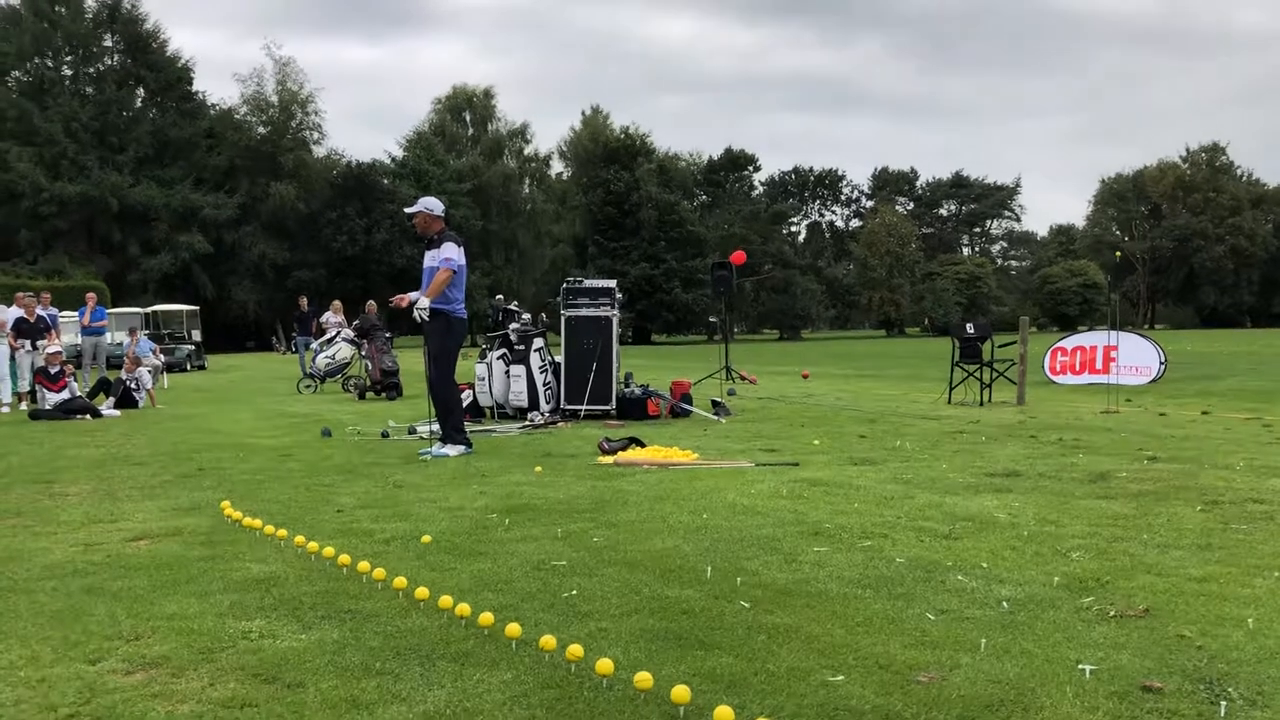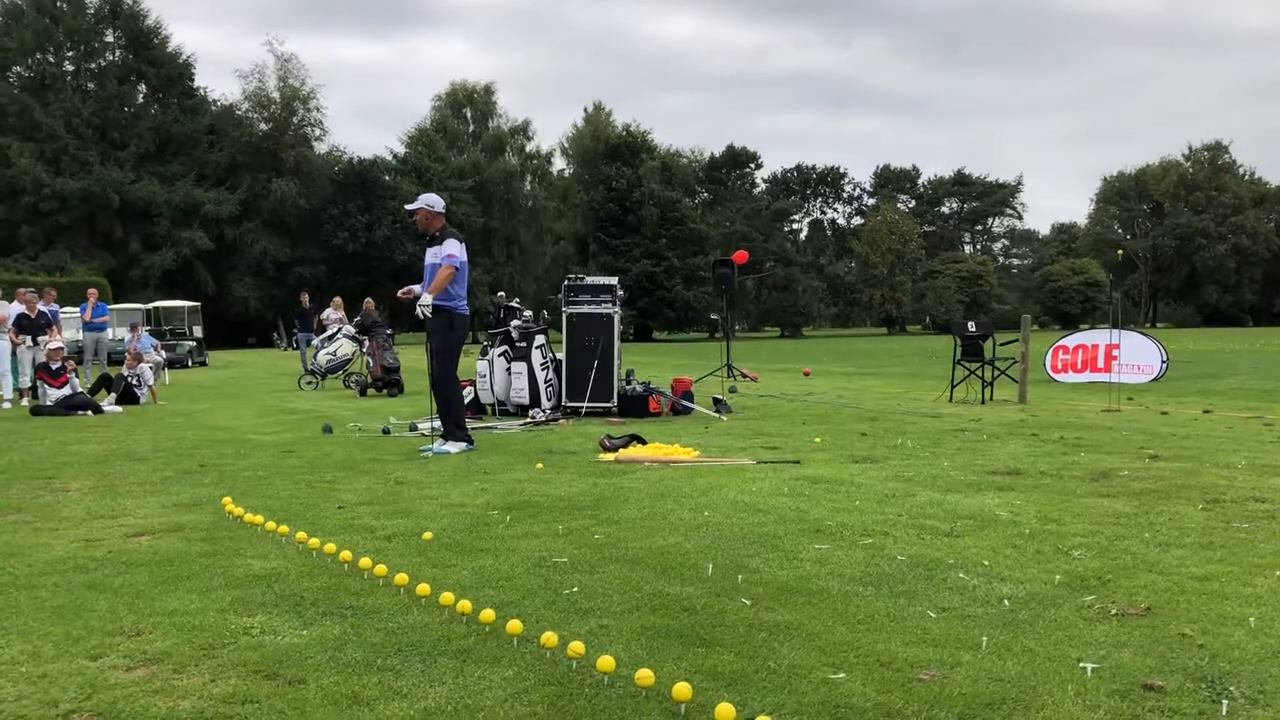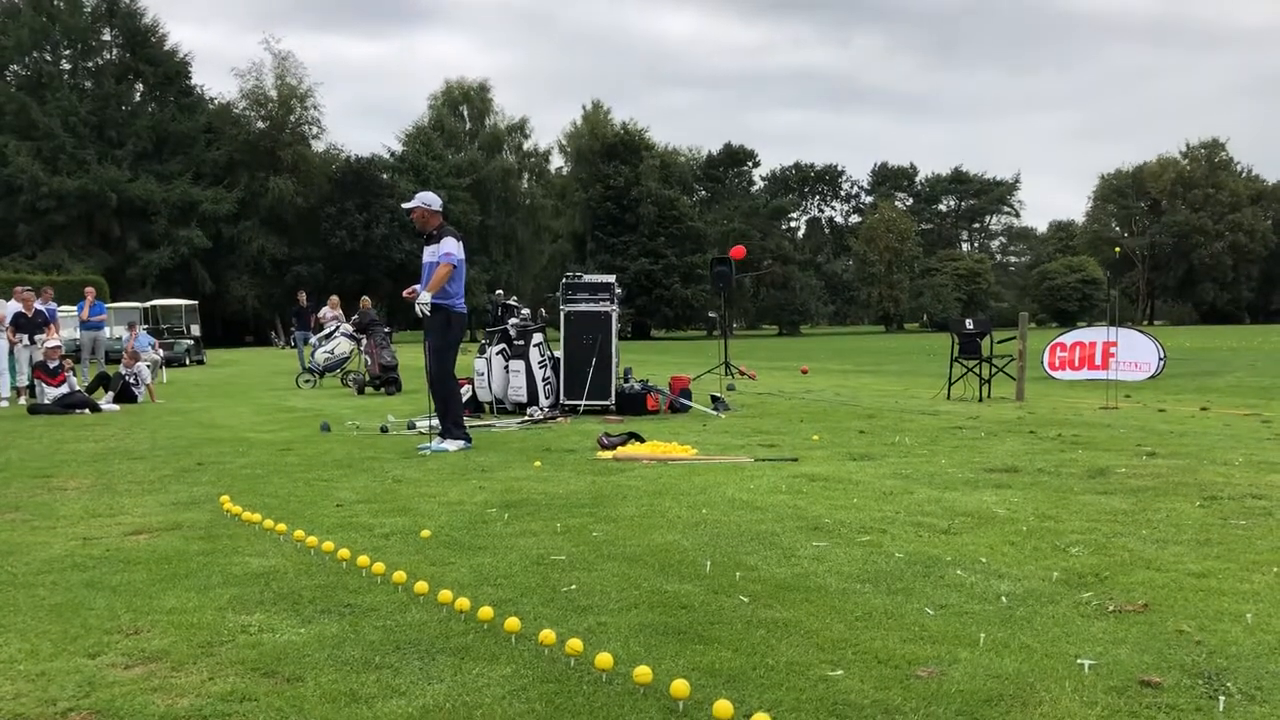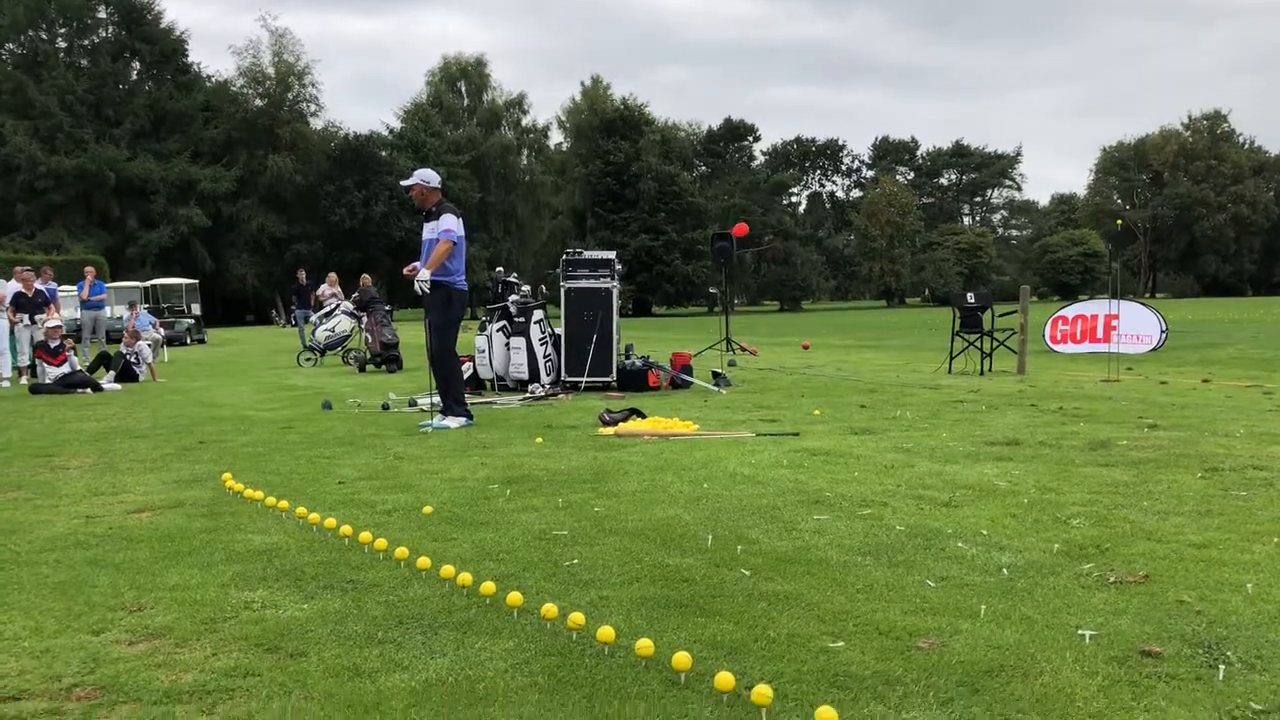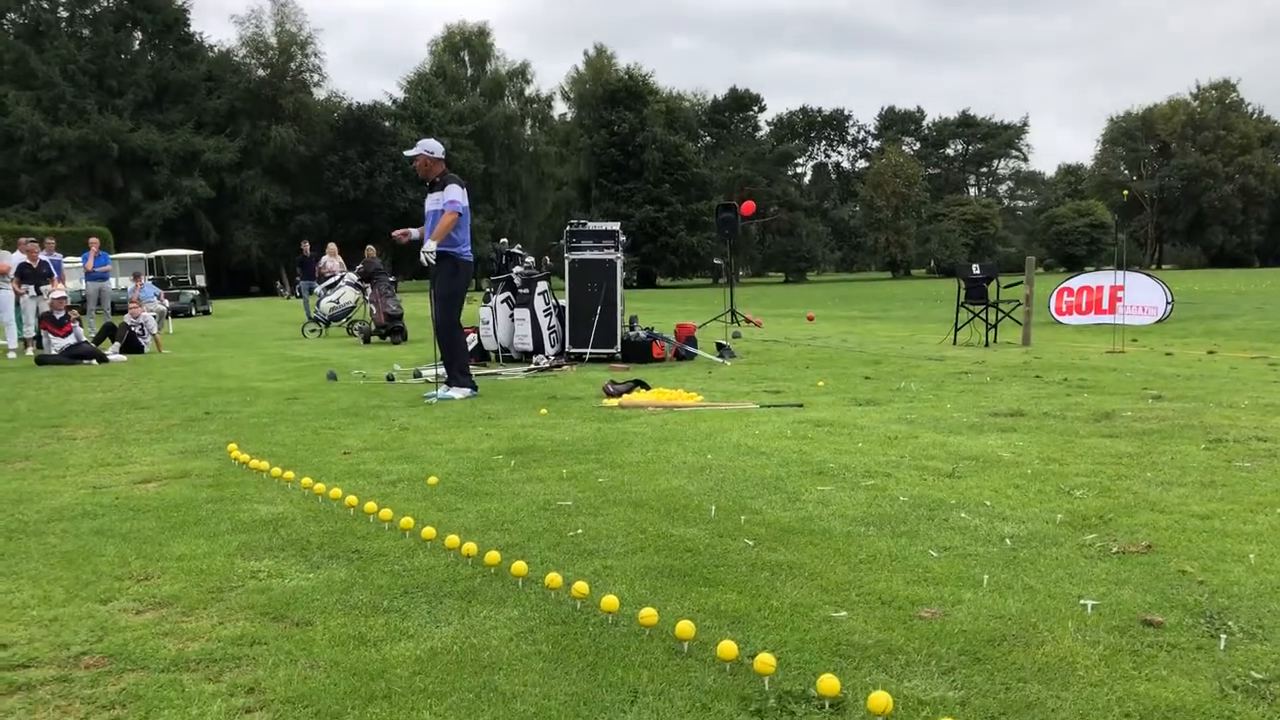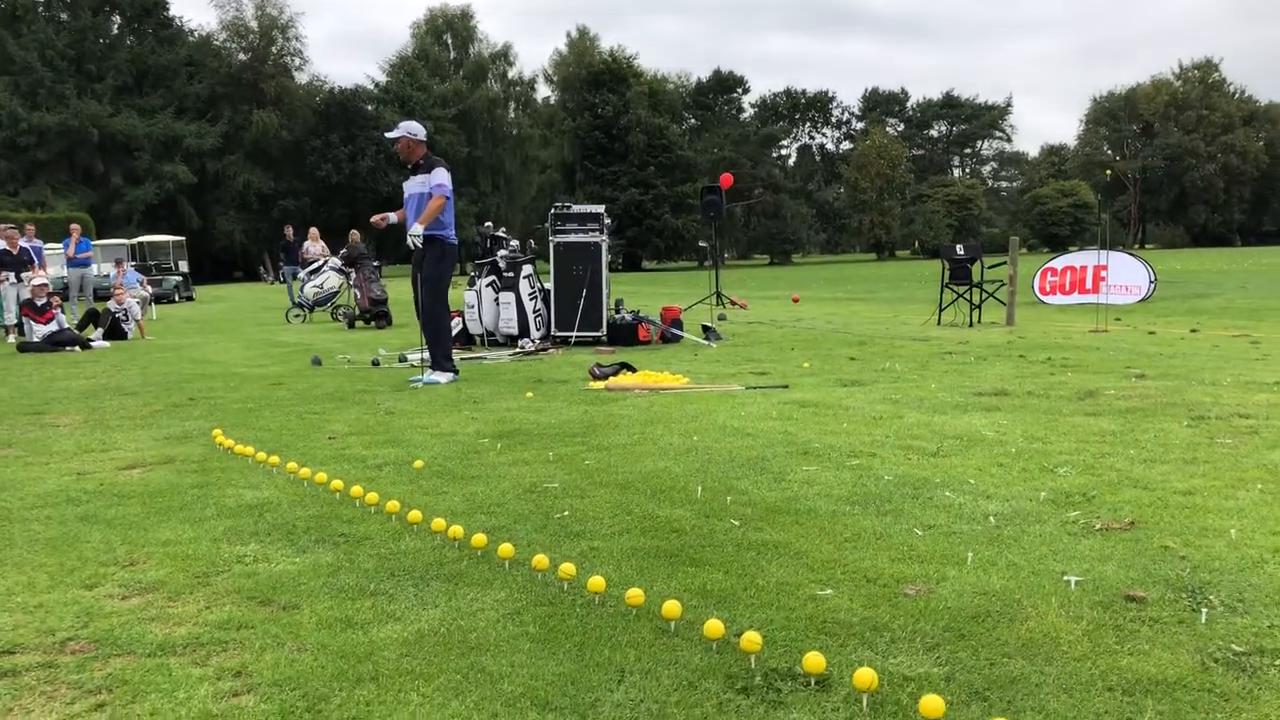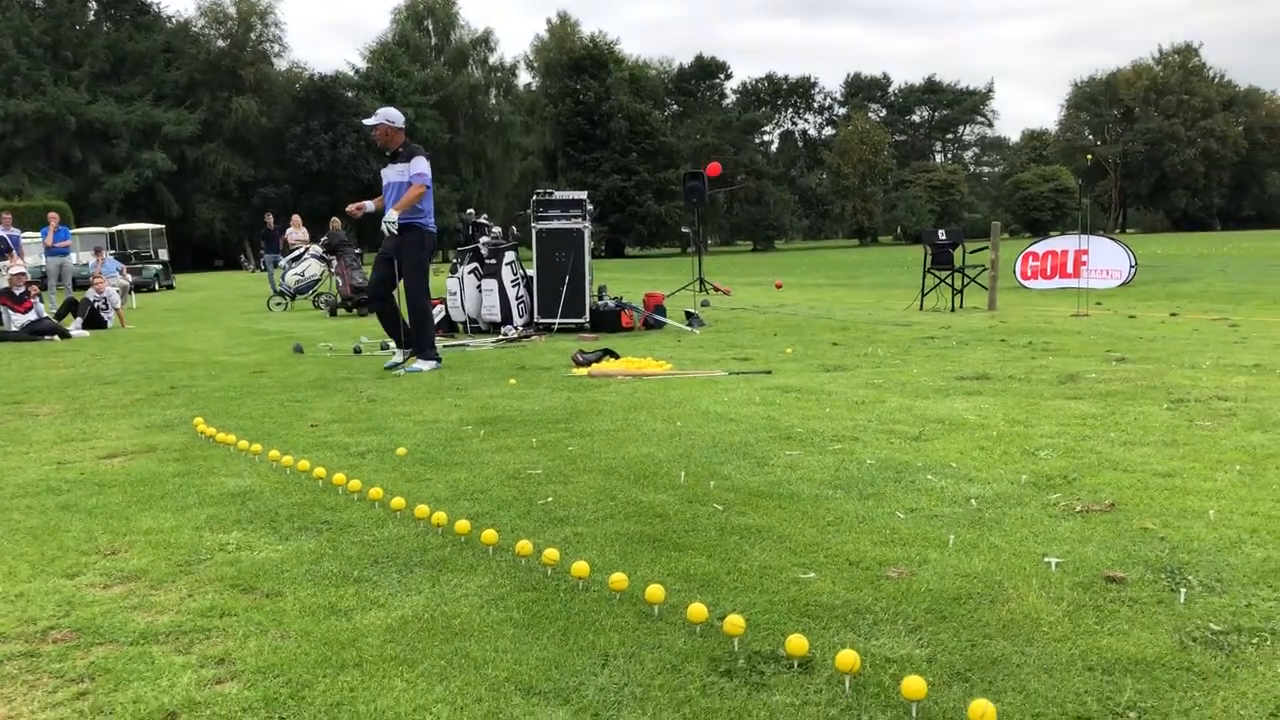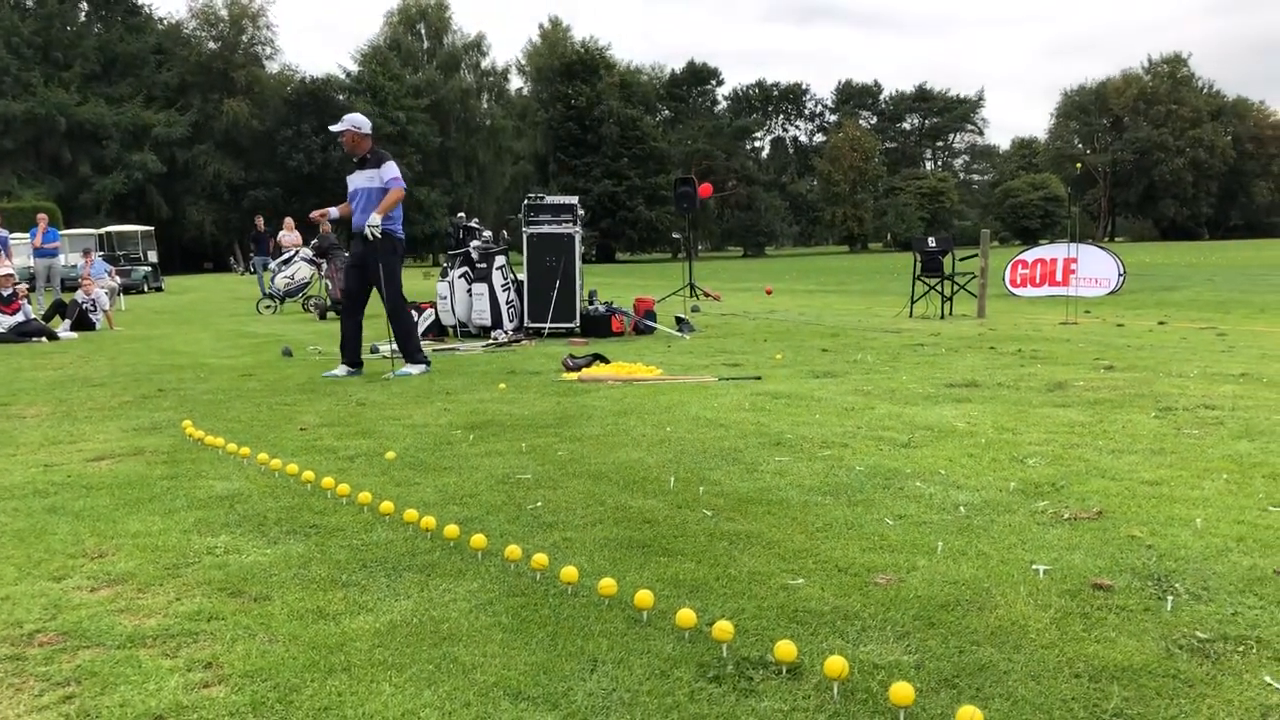
dt=0.4s
person 1, frame 1
left shoulder: (449, 242)
right shoulder: (431, 245)
left elbow: (447, 273)
left wrist: (425, 299)
right wrist: (413, 296)
left hip: (448, 320)
right hip: (435, 319)
left knee: (443, 381)
right knee: (437, 383)
left ankle: (459, 441)
right ankle: (448, 438)
person 1, frame 2
left shoulder: (450, 239)
right shoulder: (432, 241)
left elbow: (449, 269)
left wrist: (428, 295)
right wrist: (417, 289)
left hip: (450, 316)
right hip: (437, 315)
left knee: (445, 377)
right knee: (438, 379)
left ankle: (460, 437)
right ankle: (449, 434)
person 1, frame 3
left shoulder: (448, 237)
right shoulder: (430, 240)
left elbow: (446, 267)
left wrist: (427, 294)
right wrist: (419, 288)
left hip: (448, 315)
right hip: (434, 314)
left knee: (443, 375)
right knee: (436, 377)
left ankle: (458, 436)
right ankle: (447, 433)
person 1, frame 4
left shoulder: (447, 213)
right shoulder: (430, 217)
left elbow: (446, 244)
left wrist: (426, 271)
right wrist: (419, 265)
left hip: (448, 291)
right hip: (435, 291)
left knee: (444, 352)
right knee: (437, 354)
left ankle: (460, 412)
right ankle: (448, 410)
person 1, frame 5
left shoulder: (452, 184)
right shoulder: (433, 188)
left elbow: (452, 215)
left wrist: (431, 242)
right wrist: (414, 233)
left hip: (454, 262)
right hip: (440, 262)
left knee: (448, 322)
right knee: (441, 324)
left ankle: (464, 383)
right ankle: (453, 381)
person 1, frame 6
left shoulder: (436, 167)
right shoulder: (411, 174)
left elbow: (440, 199)
left wrist: (419, 226)
right wrist: (391, 217)
left hip: (439, 245)
right hip: (421, 246)
left knee: (434, 306)
right knee: (423, 309)
left ankle: (445, 368)
right ankle: (437, 366)
person 1, frame 7
left shoulder: (415, 156)
right shoulder: (389, 162)
left elbow: (419, 189)
left wrist: (394, 212)
right wrist: (368, 206)
left hip: (416, 233)
right hip: (393, 234)
left knee: (416, 295)
right knee: (376, 291)
left ankle: (428, 356)
right ankle: (406, 345)
person 1, frame 8
left shoulder: (383, 162)
right shoulder: (354, 169)
left elbow: (398, 191)
left wrist: (377, 215)
right wrist: (332, 212)
left hip: (385, 240)
right hip: (360, 241)
left knee: (393, 301)
right knee: (350, 302)
left ankle: (417, 360)
right ankle: (350, 363)
